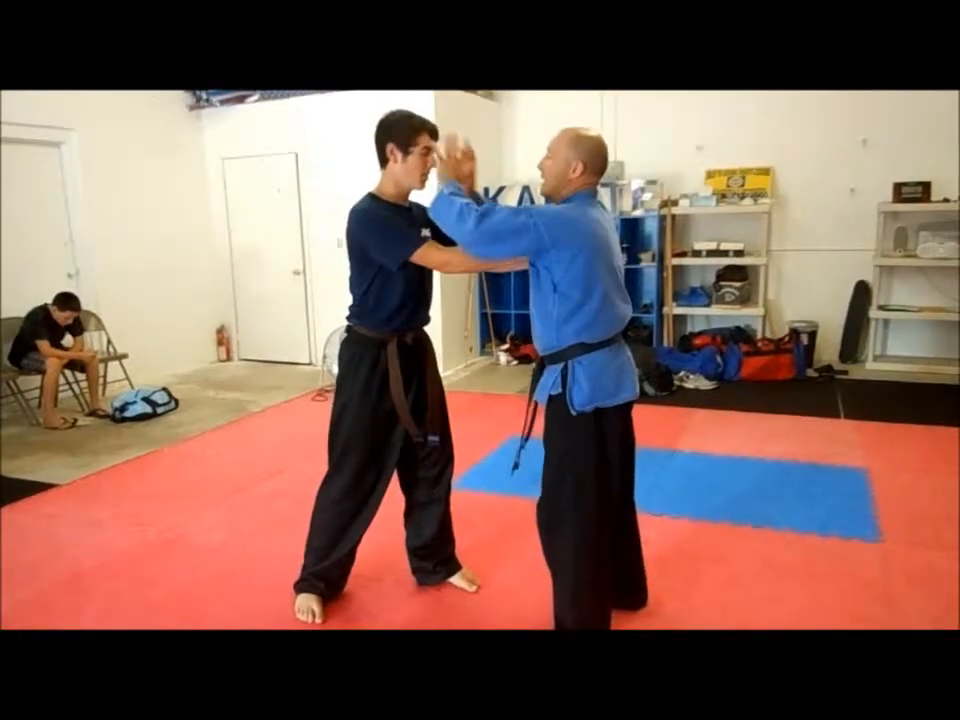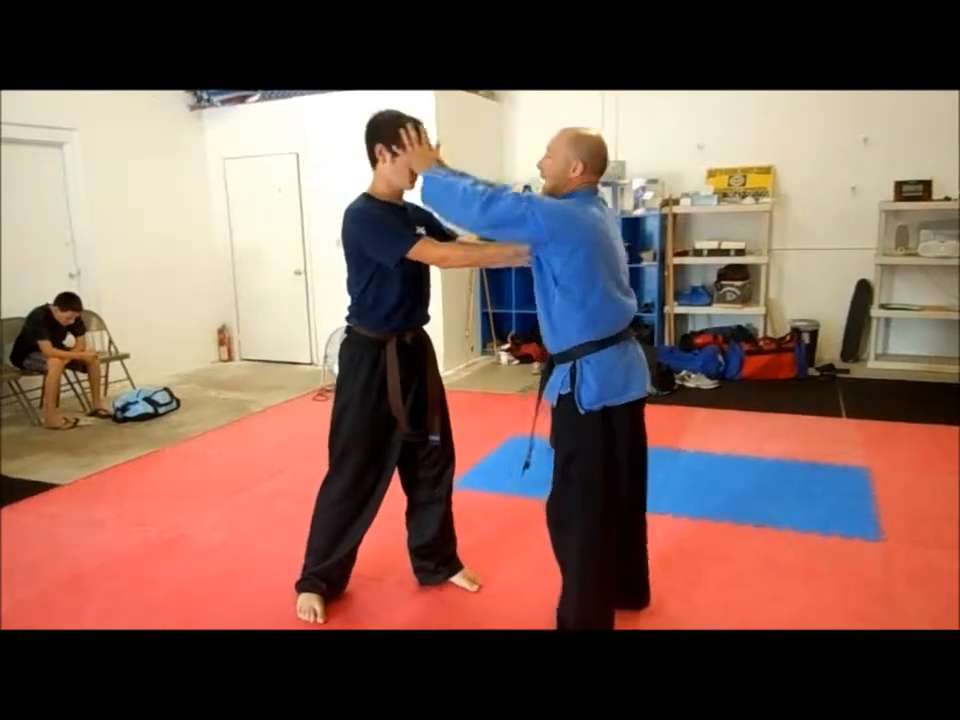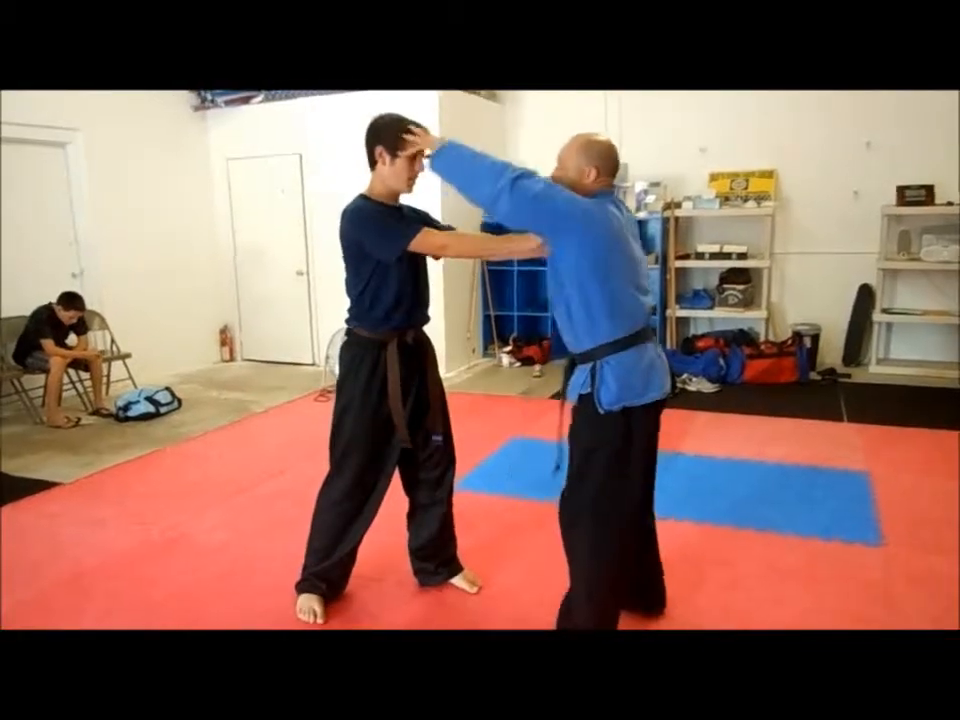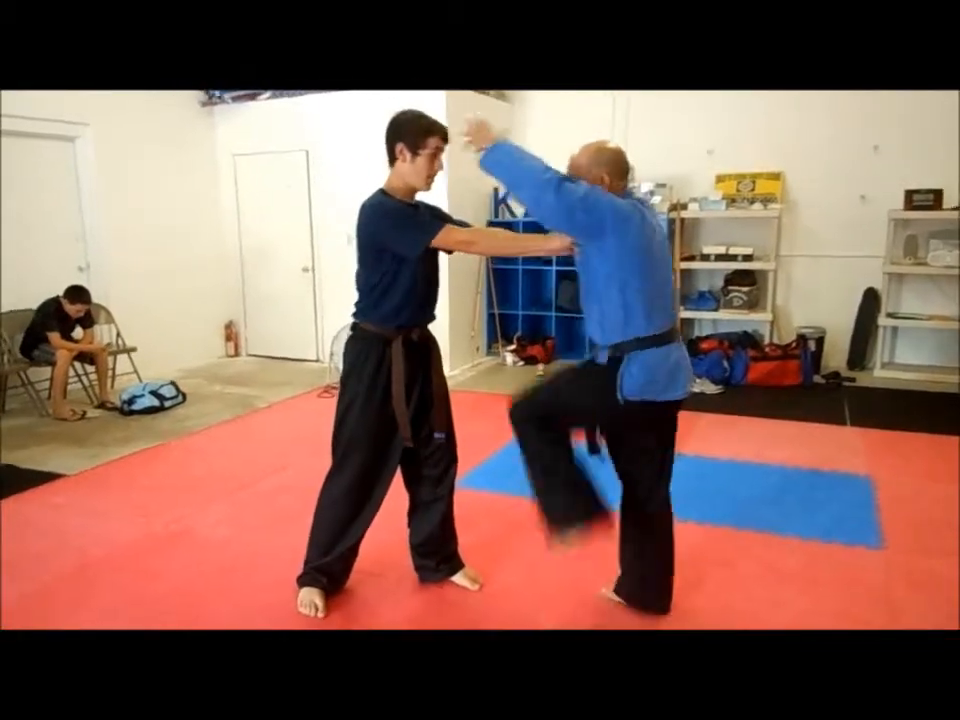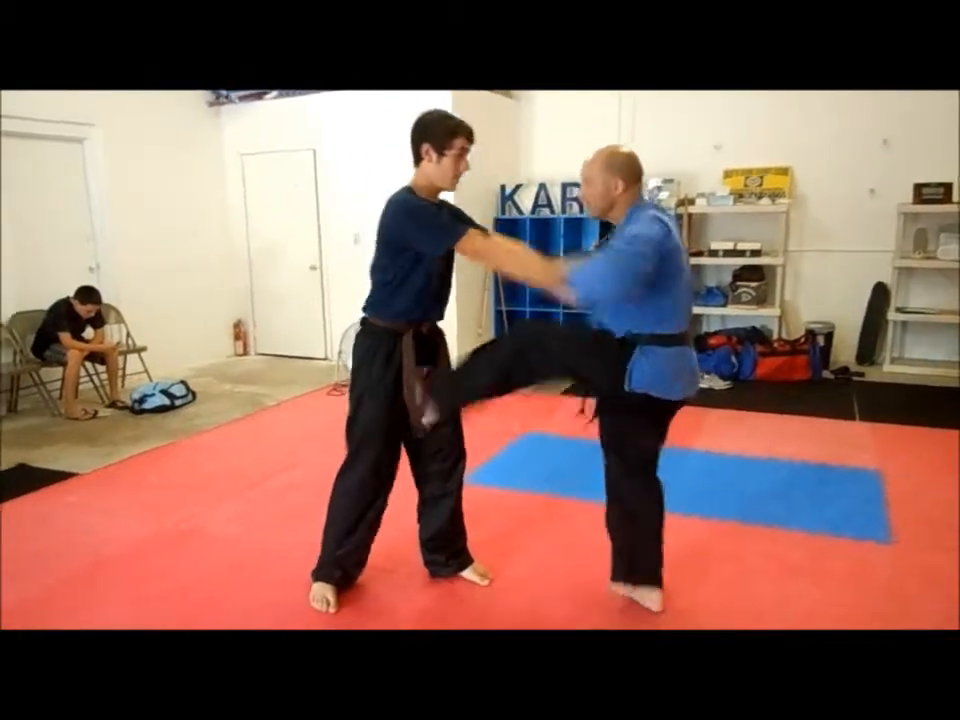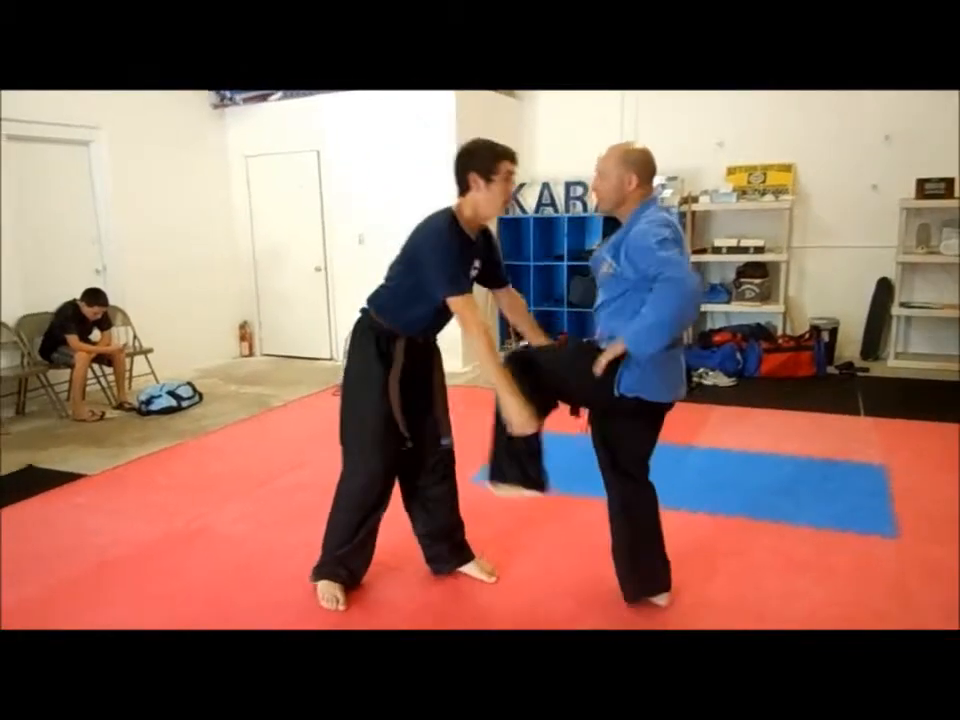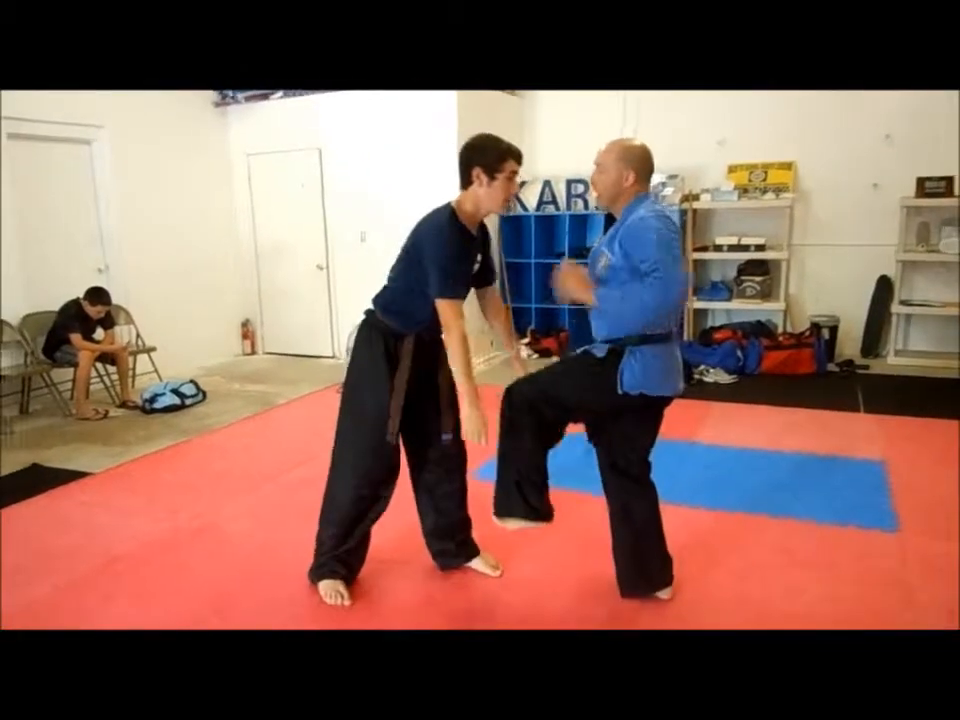
dt=0.2s
person 1, frame 1
left shoulder: (419, 215)
right shoulder: (368, 217)
left elbow: (466, 252)
right elbow: (445, 262)
right wrist: (519, 254)
left hip: (414, 351)
right hip: (371, 357)
left knee: (431, 462)
right knee: (354, 472)
left ankle: (435, 561)
right ankle: (316, 581)
person 1, frame 2
left shoulder: (415, 215)
right shoulder: (363, 216)
left elbow: (464, 248)
right elbow: (441, 256)
left wrist: (520, 247)
right wrist: (521, 249)
left hip: (414, 350)
right hip: (371, 357)
left knee: (432, 461)
right knee: (354, 472)
left ankle: (436, 561)
right ankle: (318, 580)
person 1, frame 3
left shoulder: (411, 217)
right shoulder: (361, 216)
left elbow: (463, 242)
right elbow: (446, 246)
left wrist: (527, 243)
right wrist: (529, 243)
left hip: (414, 352)
right hip: (371, 358)
left knee: (432, 463)
right knee: (355, 473)
left ankle: (436, 562)
right ankle: (317, 581)
person 1, frame 4
left shoulder: (424, 214)
right shoulder: (380, 212)
left elbow: (475, 238)
right elbow: (468, 241)
left wrist: (547, 243)
right wrist: (551, 244)
left hip: (418, 349)
right hip: (377, 353)
left knee: (434, 459)
right knee: (358, 468)
left ankle: (437, 560)
right ankle: (319, 575)
person 1, frame 5
left shoulder: (443, 212)
right shoulder: (406, 210)
left elbow: (502, 245)
right elbow: (486, 253)
left wrist: (559, 270)
right wrist: (560, 280)
left hip: (426, 343)
right hip: (385, 346)
left knee: (443, 454)
right knee: (370, 461)
left ankle: (447, 555)
right ankle: (332, 570)
person 1, frame 6
left shoulder: (478, 237)
right shoulder: (439, 236)
left elbow: (506, 297)
right elbow: (473, 324)
left wrist: (548, 350)
right wrist: (509, 396)
left hip: (419, 349)
right hip: (379, 347)
left knee: (434, 455)
right knee: (371, 464)
left ankle: (449, 553)
right ankle: (335, 570)
person 1, frame 7
left shoulder: (478, 233)
right shoulder: (439, 233)
left elbow: (490, 302)
right elbow: (452, 325)
left wrist: (520, 359)
right wrist: (470, 402)
left hip: (425, 349)
right hip: (384, 346)
left knee: (443, 452)
right knee: (367, 460)
left ankle: (455, 548)
right ankle: (332, 566)
person 2, frame 1
left shoulder: (562, 222)
right shoulder: (590, 217)
left elbow: (479, 231)
right elbow: (511, 230)
left wrist: (451, 186)
right wrist: (467, 191)
left hip: (581, 379)
right hip: (606, 371)
left knee: (569, 508)
right knee: (609, 491)
left ankle: (582, 618)
right ankle: (624, 588)
person 2, frame 2
left shoulder: (560, 217)
right shoulder: (592, 213)
left elbow: (483, 208)
right elbow: (503, 209)
left wrist: (430, 171)
right wrist: (441, 172)
left hip: (590, 378)
right hip: (619, 369)
left knee: (578, 505)
right knee: (618, 491)
left ankle: (585, 618)
right ankle: (627, 588)
person 2, frame 3
left shoulder: (579, 214)
right shoulder: (613, 214)
left elbow: (508, 188)
right elbow: (526, 198)
left wrist: (440, 150)
left hip: (611, 378)
right hip: (639, 370)
left knee: (590, 506)
right knee: (629, 494)
left ankle: (588, 618)
right ankle: (641, 592)
person 2, frame 4
left shoulder: (614, 215)
right shoulder: (636, 216)
left elbow: (551, 192)
left wrist: (492, 146)
left hip: (630, 371)
right hip: (663, 369)
left knee: (531, 413)
right knee: (645, 481)
left ankle: (577, 509)
right ankle: (646, 588)
person 2, frame 5
left shoulder: (647, 229)
right shoulder: (640, 224)
left elbow: (613, 277)
right elbow: (612, 274)
left wrist: (573, 283)
right wrist: (579, 275)
left hip: (635, 365)
right hip: (664, 368)
left knee: (527, 344)
right knee: (632, 472)
left ankle: (443, 396)
right ankle: (642, 576)
person 2, frame 6
left shoulder: (653, 231)
right shoulder: (636, 230)
left elbow: (679, 290)
left wrist: (628, 341)
right wrist: (618, 334)
left hip: (630, 370)
right hip: (644, 371)
left knee: (523, 369)
right knee: (626, 476)
left ankle: (520, 472)
right ankle: (650, 582)
person 2, frame 7
left shoulder: (649, 224)
right shoulder: (633, 225)
left elbow: (665, 290)
left wrist: (594, 294)
right wrist: (587, 287)
left hip: (630, 367)
right hip: (644, 369)
left knee: (524, 399)
right knee: (626, 472)
left ankle: (525, 502)
right ankle: (649, 577)
